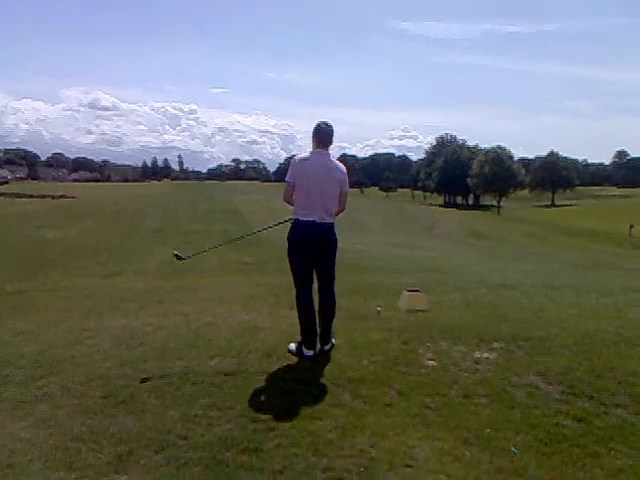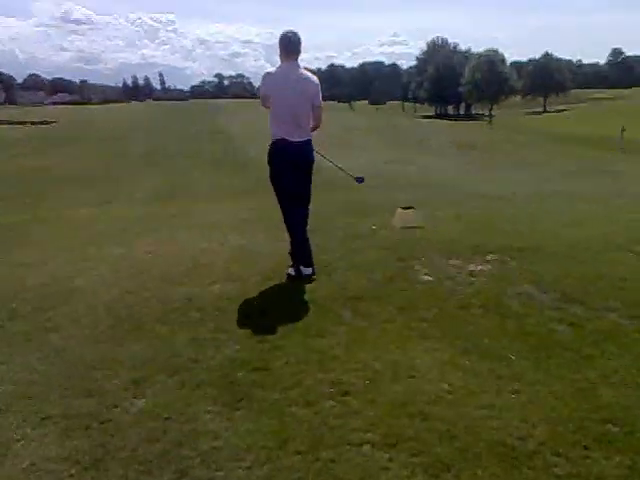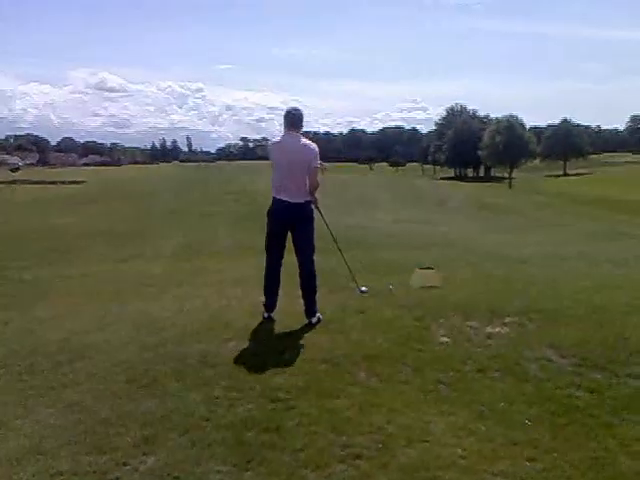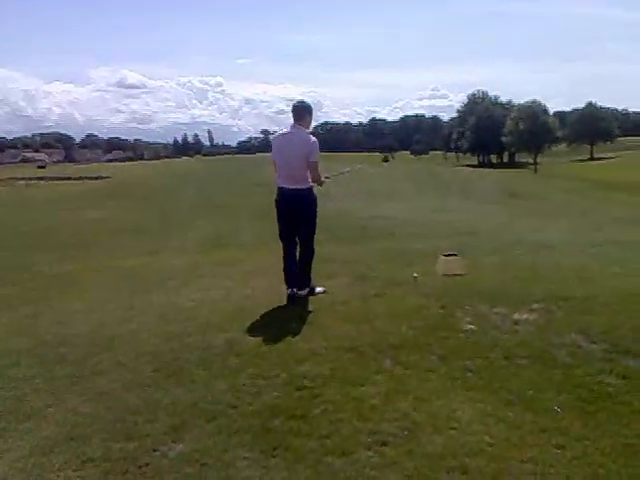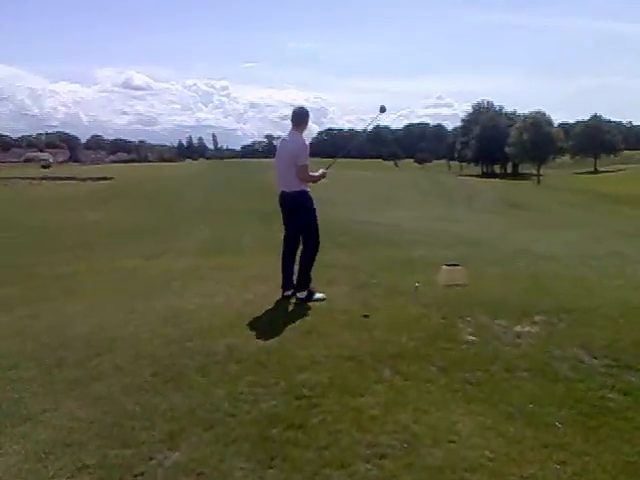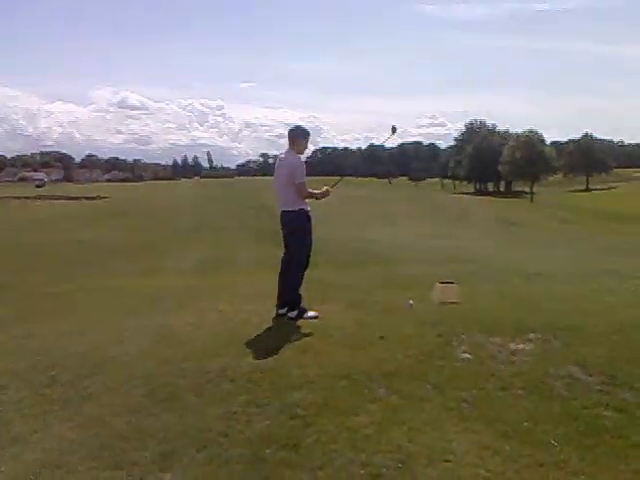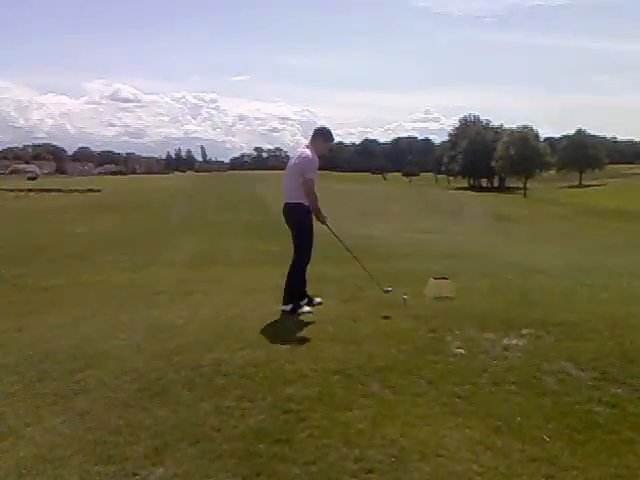
dt=0.7s
person 1, frame 1
left shoulder: (298, 162)
right shoulder: (340, 169)
left elbow: (287, 197)
right elbow: (341, 207)
left hip: (301, 230)
right hip: (327, 232)
left knee: (303, 288)
right knee: (327, 286)
left ankle: (308, 345)
right ankle: (326, 340)
person 1, frame 2
left shoulder: (269, 78)
right shoulder: (312, 81)
right elbow: (317, 122)
left hip: (280, 149)
right hip: (304, 148)
left knee: (289, 207)
right knee: (301, 204)
left ankle: (304, 264)
right ankle: (298, 256)
person 1, frame 3
left shoulder: (273, 146)
right shoulder: (311, 148)
right elbow: (314, 183)
right wrist: (312, 195)
left hip: (278, 207)
right hip: (302, 209)
left knee: (273, 260)
right knee: (306, 261)
left ankle: (269, 308)
right ankle: (311, 313)
person 1, frame 4
left shoulder: (277, 139)
right shoulder: (310, 141)
left elbow: (276, 168)
right elbow: (315, 176)
right wrist: (320, 180)
left hip: (283, 195)
right hip: (303, 196)
left knee: (288, 243)
right knee: (306, 243)
left ankle: (291, 286)
right ankle: (303, 286)
person 1, frame 5
left shoulder: (283, 142)
right shoulder: (301, 144)
right elbow: (303, 176)
left wrist: (313, 177)
right wrist: (319, 175)
left hip: (285, 196)
right hip: (299, 197)
left knee: (290, 242)
right knee: (311, 242)
left ankle: (287, 287)
right ankle: (303, 289)
person 1, frame 6
left shoulder: (281, 160)
right shoulder: (297, 162)
right elbow: (302, 192)
left wrist: (314, 194)
right wrist: (319, 194)
left hip: (286, 214)
right hip: (298, 216)
left knee: (289, 260)
right knee: (300, 261)
left ankle: (283, 305)
right ankle: (293, 307)
person 1, frame 7
left shoulder: (300, 154)
right shoulder: (310, 158)
right elbow: (309, 191)
left wrist: (313, 210)
right wrist: (319, 213)
left hip: (291, 207)
right hip: (299, 209)
left knee: (302, 253)
right knee: (302, 255)
left ankle: (301, 295)
right ankle: (289, 301)
